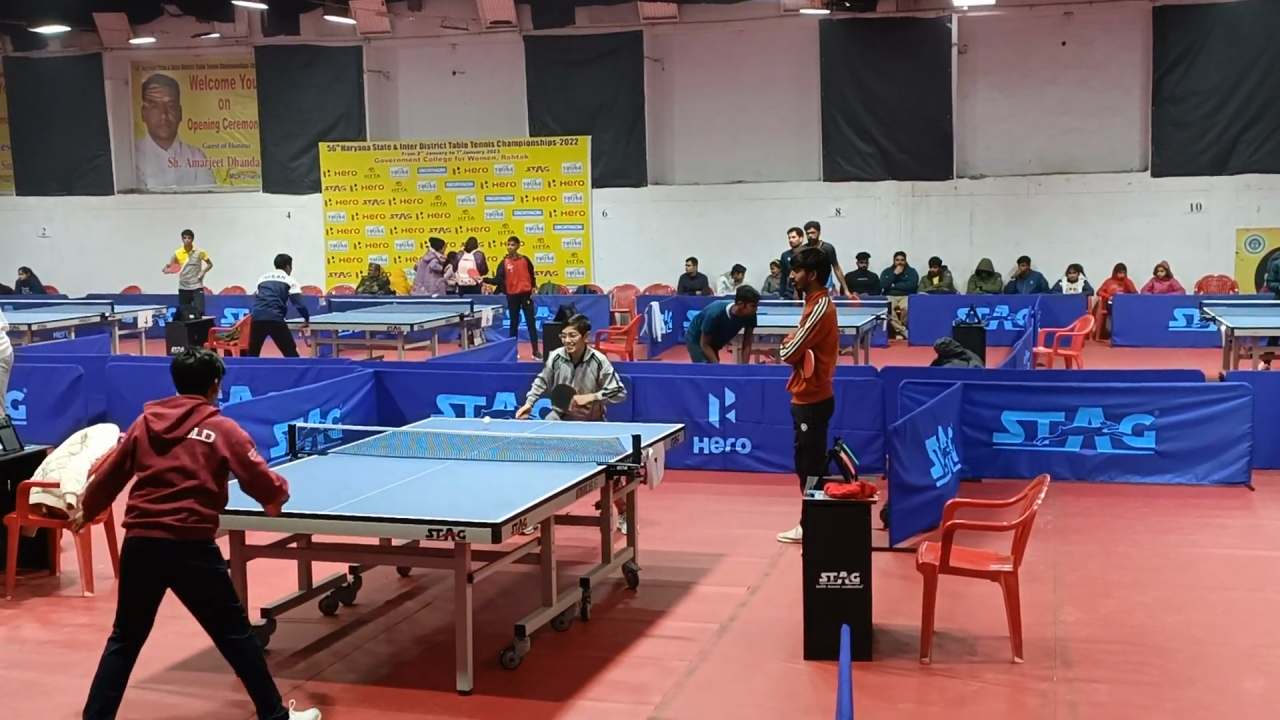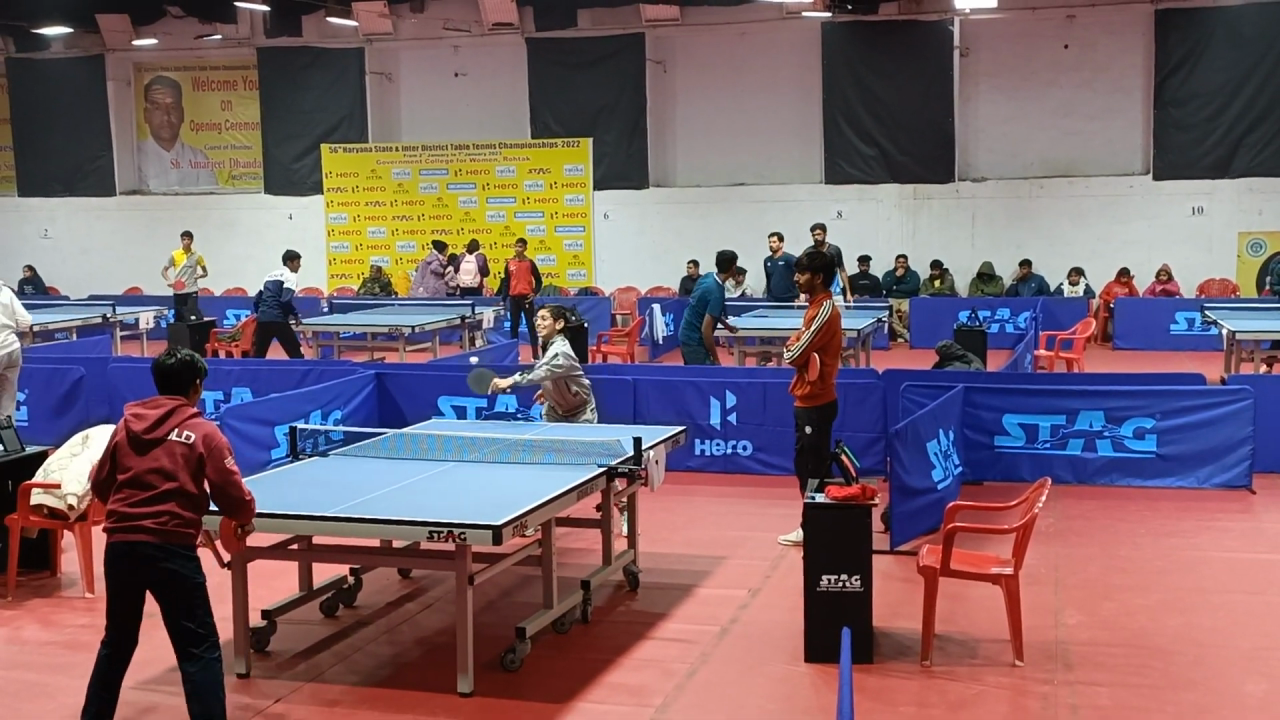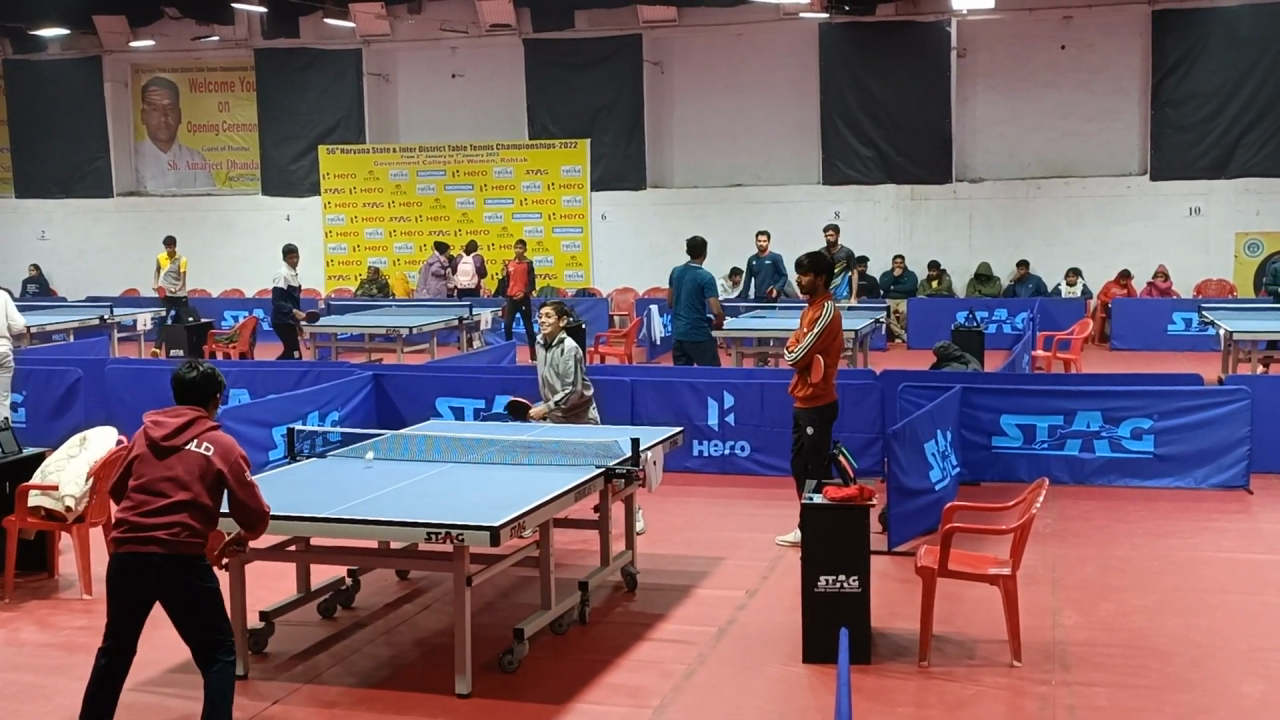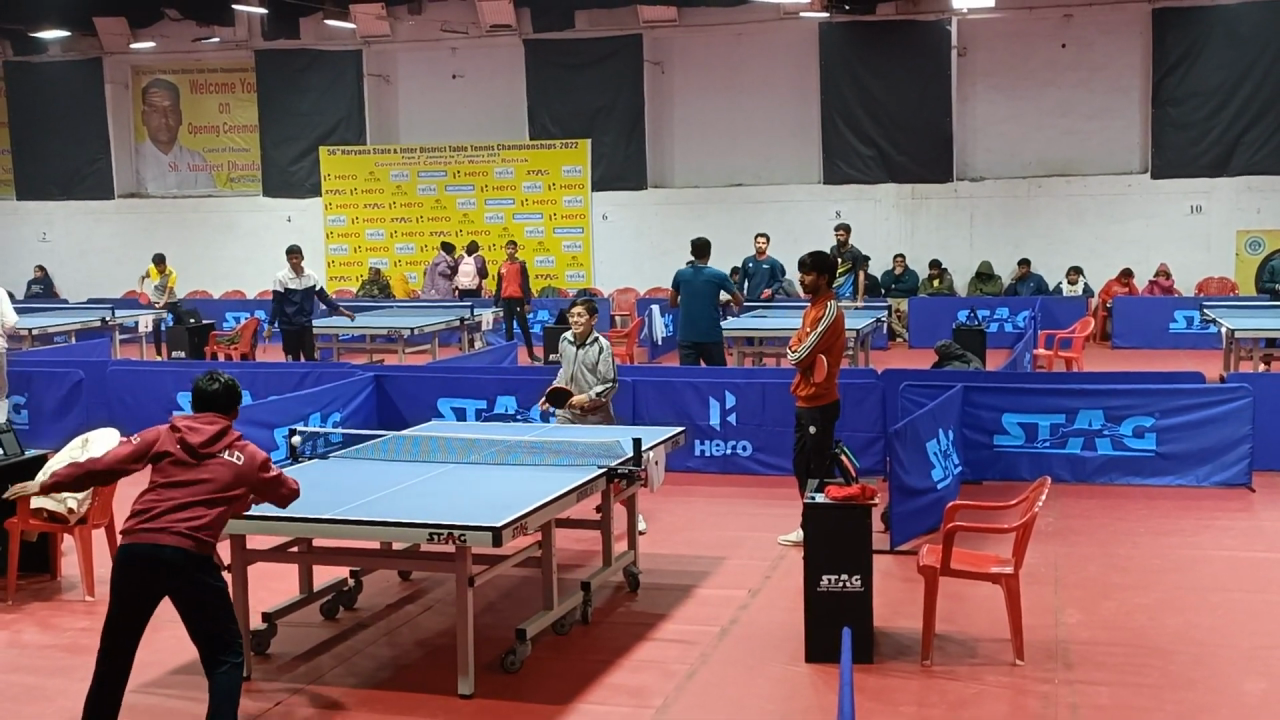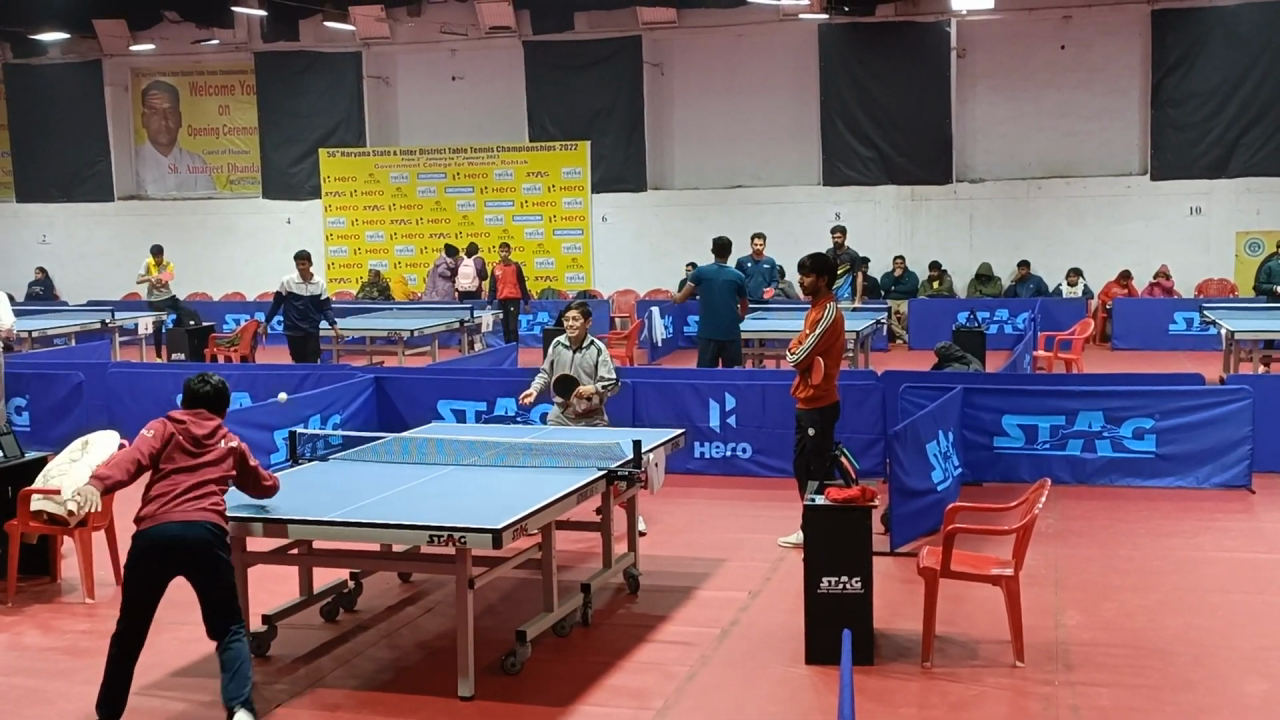
dt=0.3s
person 1, frame 1
left shoulder: (142, 424)
right shoulder: (222, 429)
left elbow: (106, 479)
right elbow: (265, 485)
left wrist: (86, 509)
right wrist: (280, 493)
left hip: (138, 545)
right hip: (190, 546)
left knee: (126, 637)
right knee: (235, 633)
person 1, frame 2
left shoulder: (125, 426)
right shoulder: (203, 432)
left elbow: (100, 486)
right elbow: (233, 498)
right wrist: (246, 518)
left hip: (120, 547)
right hip: (171, 550)
left knee: (116, 642)
right knee: (200, 650)
person 1, frame 3
left shoulder: (145, 435)
right shoulder: (222, 446)
left elbow: (116, 490)
right elbow: (255, 517)
right wrist: (237, 541)
left hip: (126, 555)
right hip: (180, 559)
left knee: (114, 649)
right knee: (218, 655)
person 1, frame 4
left shoulder: (164, 437)
right shoulder: (247, 456)
left elbow: (104, 465)
right elbow: (288, 493)
left wrist: (44, 485)
right wrist: (254, 493)
left hip: (136, 550)
right hip: (188, 558)
left knee: (116, 649)
right knee: (226, 656)
person 1, frame 5
left shoulder: (164, 429)
right shoulder: (232, 444)
left elbow: (133, 459)
right elbow: (266, 487)
left wrist: (97, 483)
right wrist: (229, 478)
left hip: (155, 535)
right hip: (206, 533)
left knee: (129, 633)
right knee: (231, 630)
person 2, frame 1
left shoulder: (820, 308)
right shoulder: (815, 304)
left elbow: (789, 353)
right elbow: (797, 345)
left wrist: (788, 347)
right wrist: (791, 345)
left hip: (812, 399)
right hip: (806, 396)
left knee: (812, 466)
right knee: (805, 464)
person 2, frame 2
left shoulder: (825, 311)
right shoulder: (815, 307)
left elbow: (794, 356)
right elbow: (795, 346)
left wrist: (793, 350)
right wrist: (794, 348)
left hip: (816, 402)
right hip: (807, 399)
left knee: (815, 468)
right knee: (804, 466)
person 2, frame 3
left shoulder: (826, 312)
right shoulder: (810, 309)
left elbow: (797, 357)
right elbow: (792, 347)
left wrist: (794, 353)
right wrist: (794, 351)
left hip: (817, 403)
right hip: (803, 400)
left knee: (816, 469)
right knee: (800, 465)
person 2, frame 4
left shoulder: (829, 311)
right shoulder: (812, 308)
left elbow: (800, 356)
right elbow: (796, 347)
left wrist: (797, 351)
right wrist: (797, 349)
left hip: (819, 402)
right hip: (806, 400)
left knee: (818, 469)
right knee: (802, 464)
person 2, frame 5
left shoulder: (828, 313)
right shoulder: (815, 310)
left elbow: (798, 358)
right elbow: (797, 348)
left wrist: (795, 352)
right wrist: (797, 351)
left hip: (819, 404)
right hip: (807, 402)
left knee: (818, 471)
right knee: (803, 466)
person 3, frame 1
left shoulder: (598, 361)
right shoulder: (556, 357)
left elbow: (619, 392)
right elbow: (541, 381)
left wrist: (591, 397)
right wrist: (530, 402)
left hip: (590, 421)
right hip: (559, 418)
left knee: (611, 469)
right knee: (538, 464)
left ankle: (624, 515)
right ankle: (532, 515)
person 3, frame 2
left shoulder: (559, 349)
right shoulder: (547, 344)
left elbow: (542, 373)
left wrist: (509, 381)
right wrist: (547, 390)
left hip: (579, 413)
right hip: (554, 411)
left knee: (598, 464)
right knee: (540, 463)
left ankle: (624, 512)
right ankle: (536, 516)
person 3, frame 3
left shoulder: (570, 348)
right shoulder: (540, 342)
left elbow: (573, 389)
left wrist: (546, 407)
right wrist: (542, 406)
left hip: (580, 413)
right hip: (552, 415)
left knee: (605, 462)
right knee: (541, 464)
left ankle: (632, 510)
right ankle: (536, 517)
person 3, frame 4
left shoulder: (601, 346)
right shoulder: (565, 340)
left elbow: (610, 384)
left wrist: (587, 397)
left hip: (596, 414)
right hip: (567, 413)
person 3, frame 5
left shoulder: (598, 349)
right shoulder: (557, 345)
left elbow: (612, 383)
right elbow: (546, 373)
left wrist: (593, 389)
right wrist: (536, 389)
left hip: (591, 417)
right hip: (563, 412)
left knee: (605, 464)
right knee: (543, 458)
left ankle: (624, 504)
